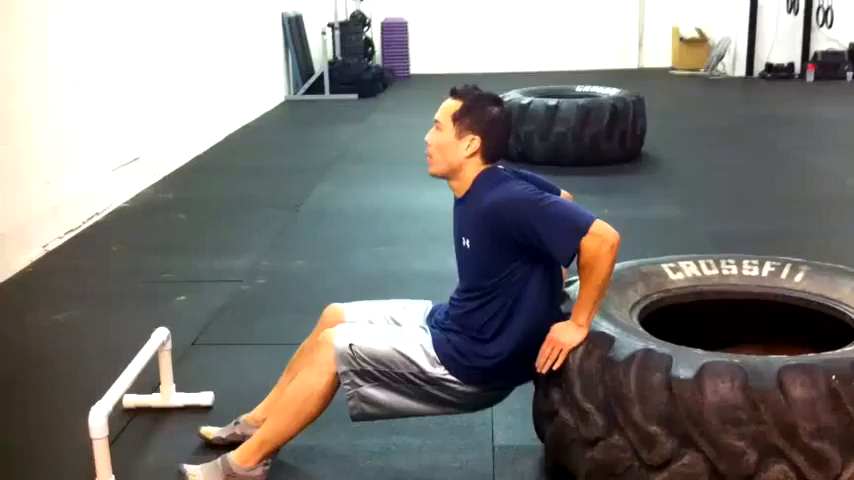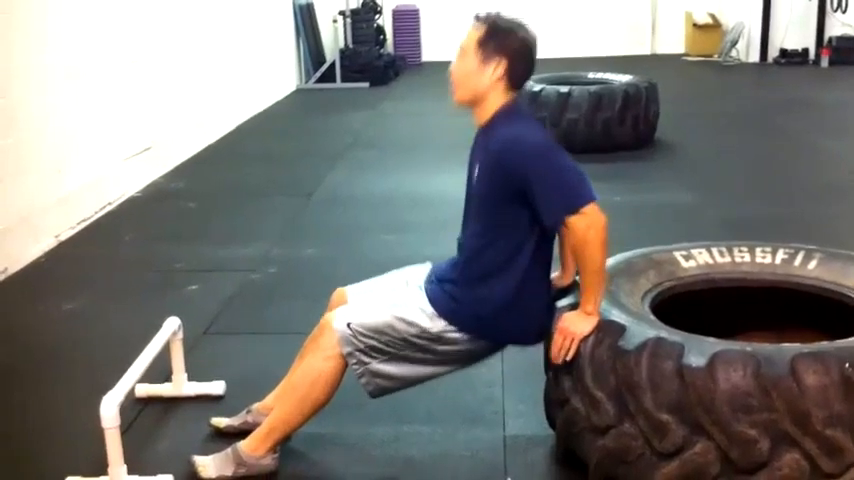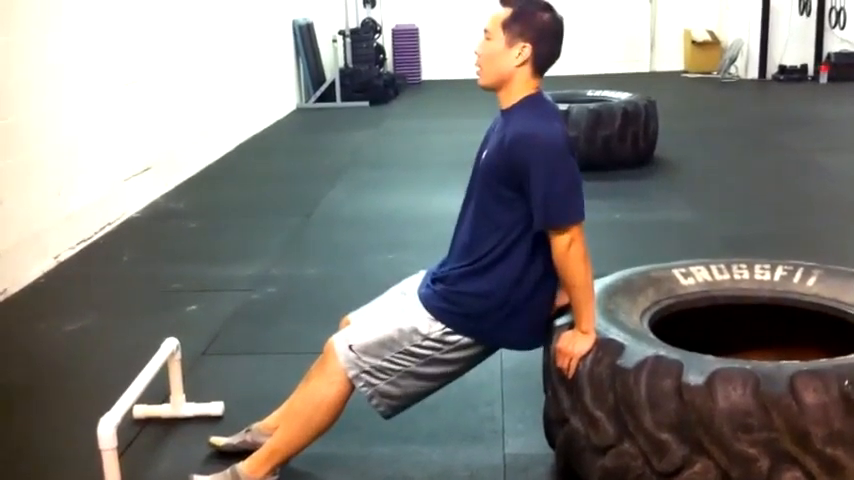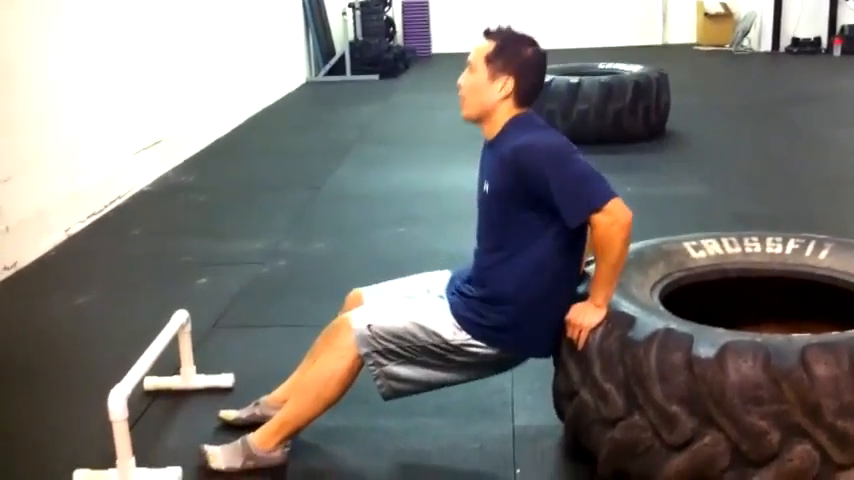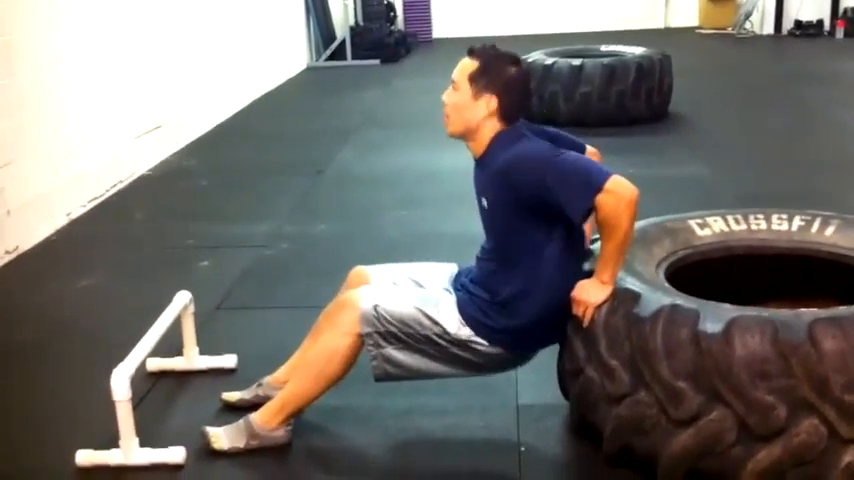
dt=0.5s
person 1, frame 1
left shoulder: (505, 202)
right shoulder: (490, 185)
left elbow: (603, 239)
right elbow: (562, 201)
left wrist: (577, 324)
right wrist: (542, 290)
left hip: (470, 359)
right hip: (454, 324)
left knee: (333, 347)
right knee: (334, 318)
right ankle: (256, 423)
person 1, frame 2
left shoulder: (517, 143)
right shoulder: (502, 131)
left elbow: (589, 219)
right elbow: (565, 201)
left wrist: (587, 312)
right wrist: (564, 273)
left hip: (474, 312)
right hip: (460, 283)
left knee: (337, 331)
right knee: (343, 300)
right ankle: (266, 412)
person 1, frame 3
left shoulder: (537, 135)
right shoulder: (518, 118)
left elbow: (568, 235)
right elbow: (553, 229)
left wrist: (584, 329)
right wrist: (554, 292)
left hip: (470, 310)
right hip: (453, 283)
left knee: (343, 356)
right knee: (352, 330)
right ankle: (269, 431)
person 1, frame 4
left shoulder: (532, 149)
right shoulder: (510, 138)
left elbow: (613, 217)
right elbow: (573, 189)
left wrist: (596, 303)
right wrist: (562, 273)
left hip: (492, 322)
right hip: (477, 292)
left knee: (354, 331)
right knee: (358, 302)
left ankle: (264, 444)
right ankle: (278, 403)
person 1, frame 5
left shoulder: (521, 161)
right shoulder: (509, 145)
left elbow: (620, 196)
right elbow: (588, 157)
left wrist: (601, 280)
right wrist: (573, 253)
left hip: (497, 322)
right hip: (483, 288)
left knee: (355, 309)
right knee: (360, 281)
left ankle: (266, 425)
right ankle: (278, 386)
